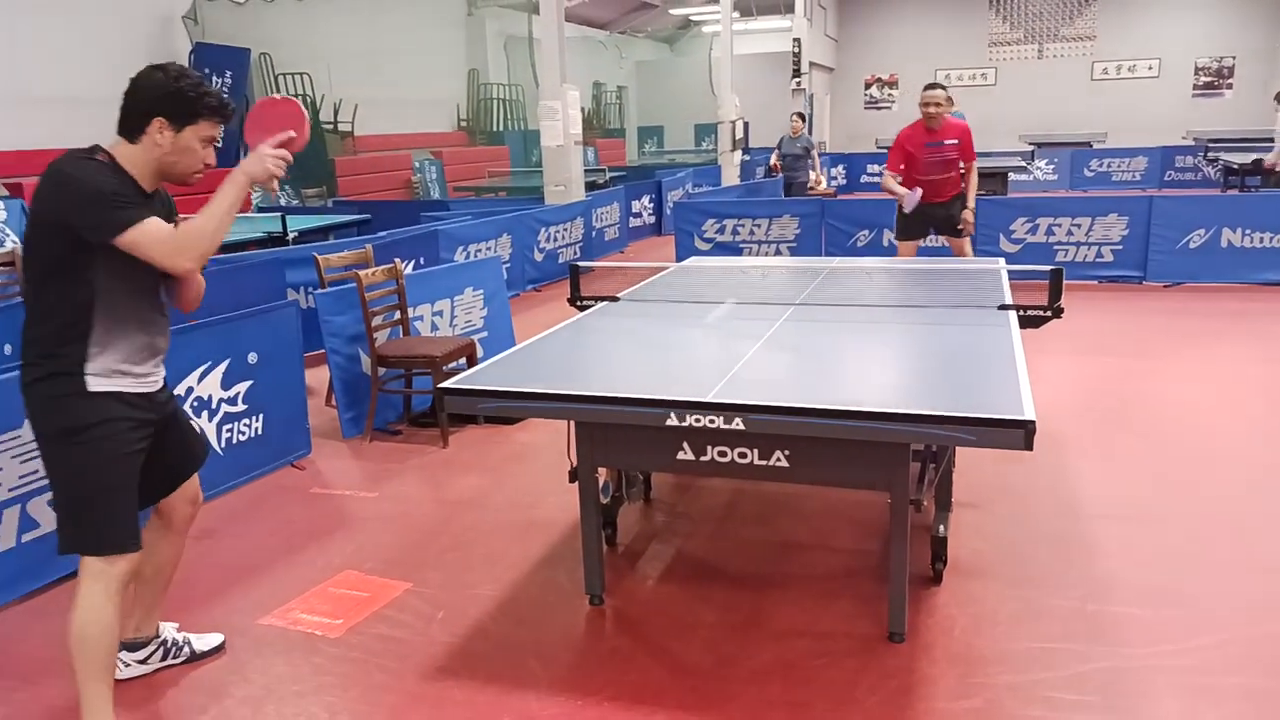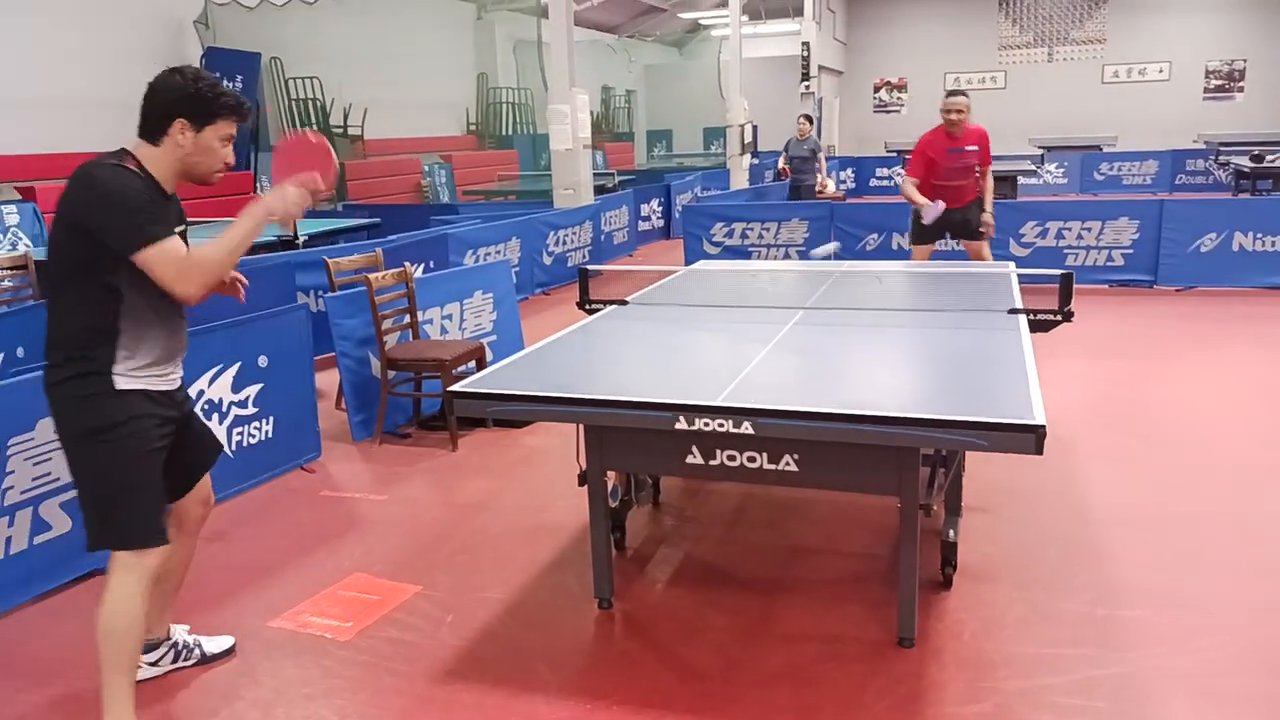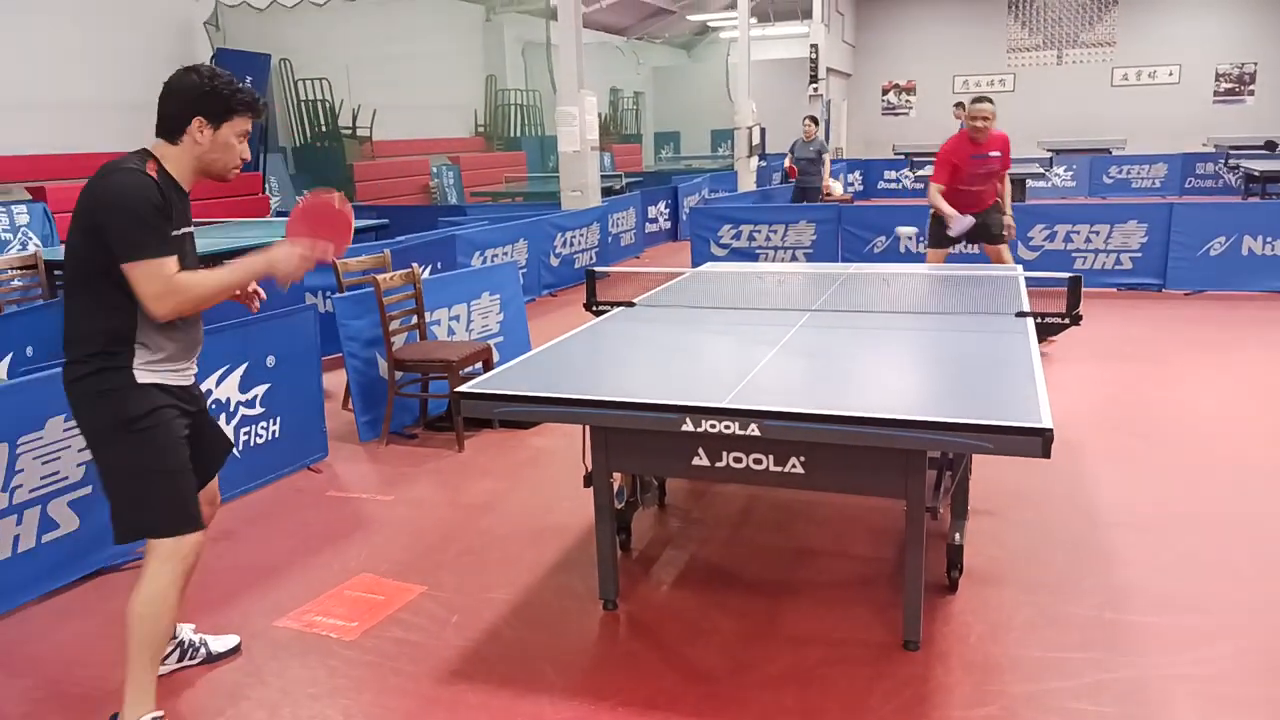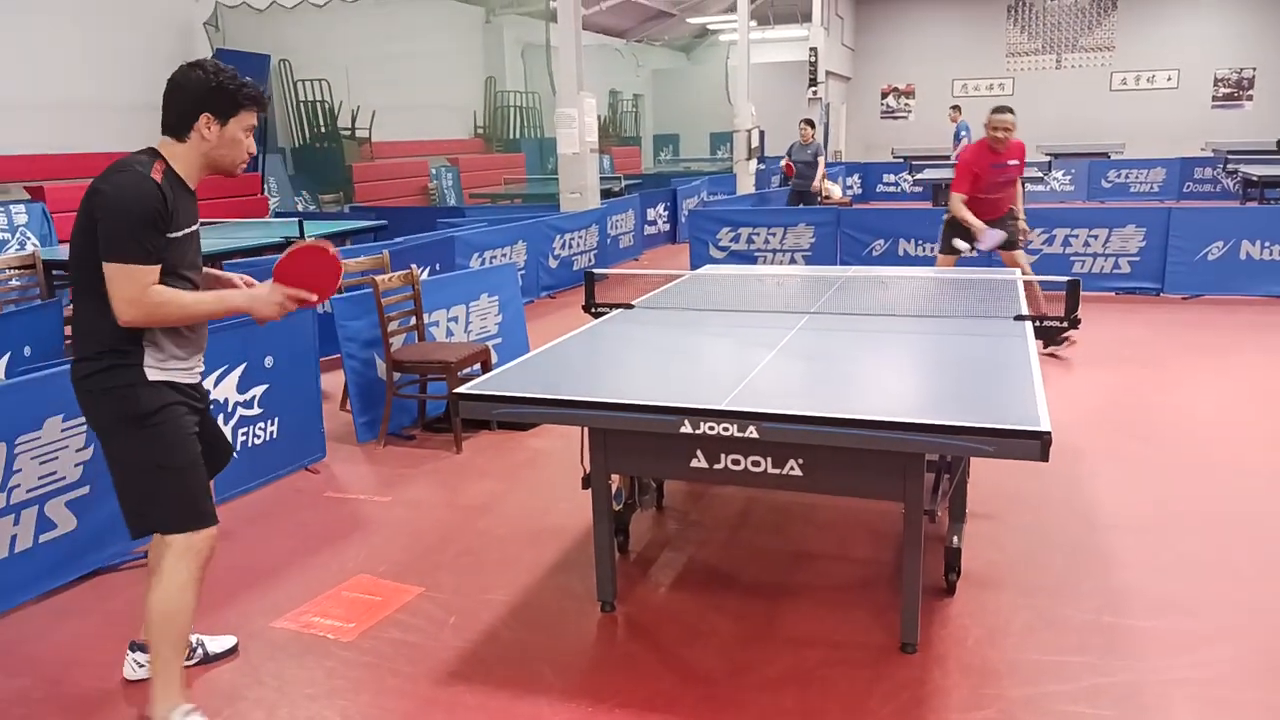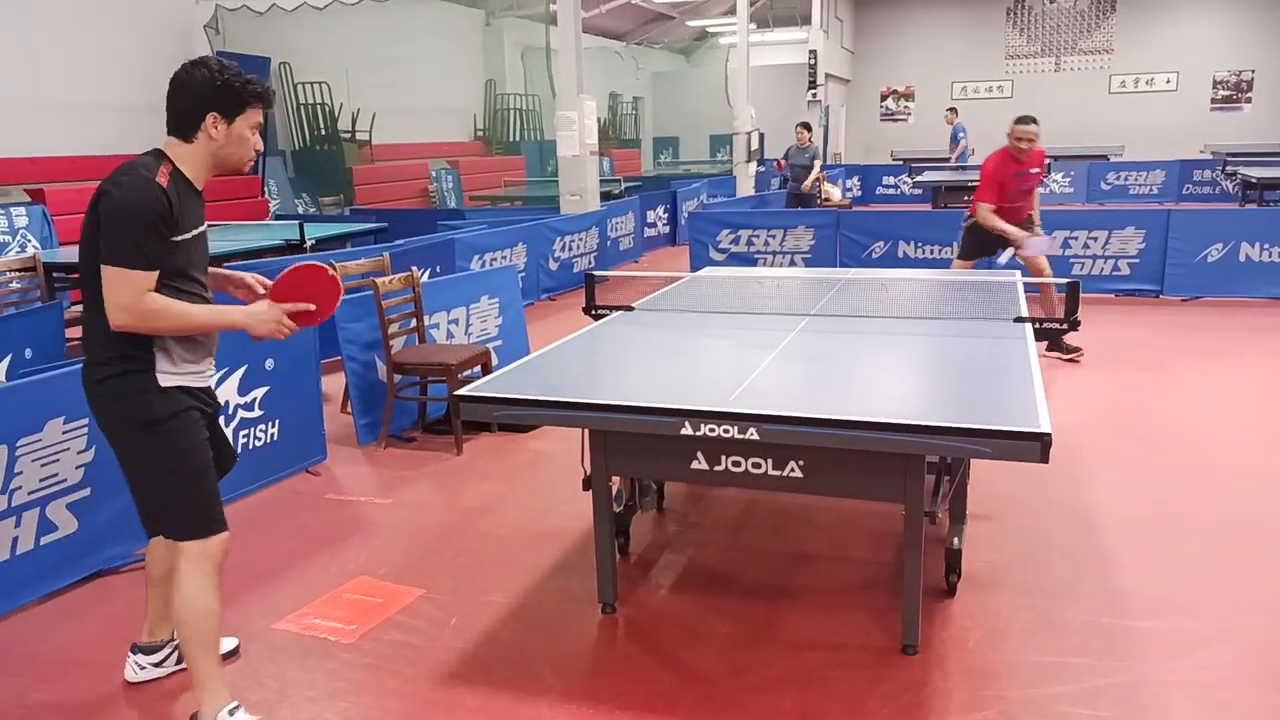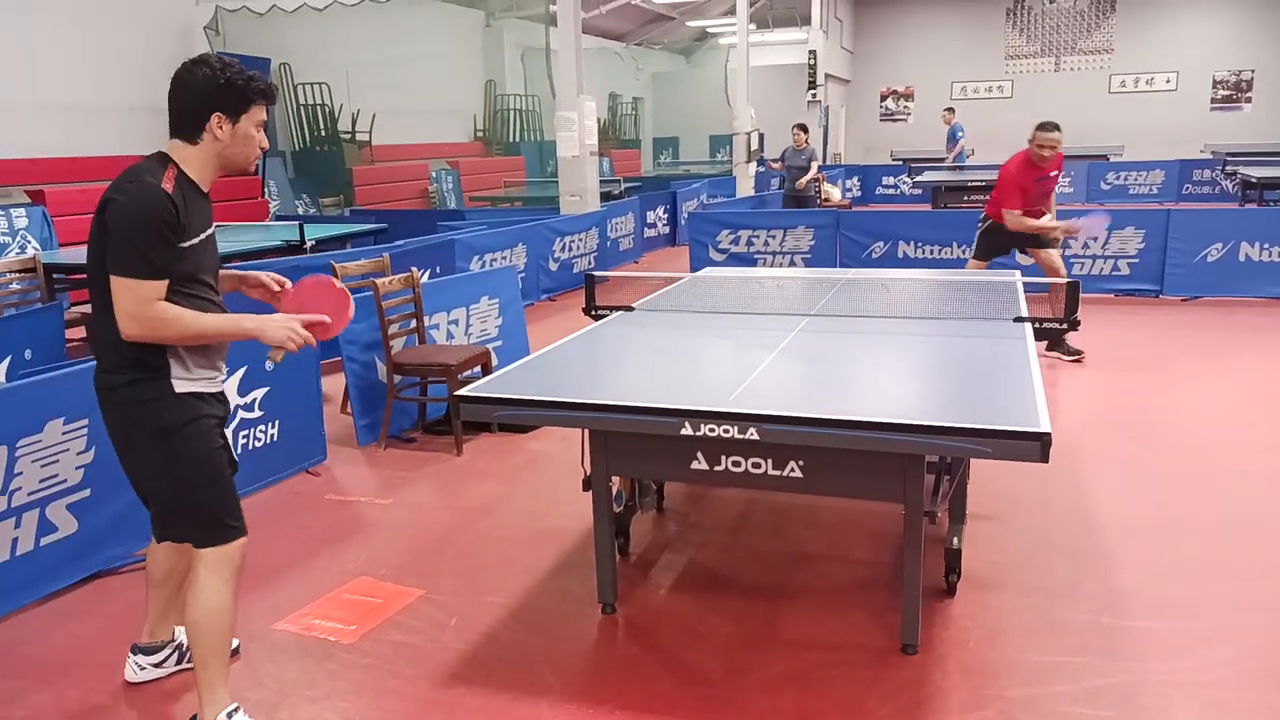
dt=0.1s
person 1, frame 1
left shoulder: (150, 196)
right shoulder: (80, 180)
left elbow: (187, 292)
right elbow: (180, 255)
left wrist: (186, 271)
right wrist: (244, 178)
left hip: (138, 384)
right hip: (81, 396)
left knee: (178, 503)
right knee: (112, 561)
left ankle: (140, 641)
person 1, frame 2
left shoulder: (161, 195)
right shoulder: (107, 185)
left elbow: (185, 282)
right elbow: (184, 280)
left wrist: (218, 274)
right wrist: (265, 210)
left hip: (155, 384)
right hip: (105, 395)
left knee: (191, 504)
right knee: (139, 557)
left ankle: (153, 643)
person 1, frame 3
left shoulder: (169, 190)
right shoulder: (130, 188)
right elbow: (163, 300)
left wrist: (226, 279)
right wrist: (265, 262)
left hip: (165, 380)
right hip: (123, 388)
left knee: (195, 506)
right knee: (176, 543)
left ankle: (159, 641)
person 1, frame 4
left shoulder: (175, 188)
right shoulder: (133, 188)
right elbow: (133, 305)
left wrist: (222, 281)
right wrist: (244, 300)
left hip: (169, 378)
right hip: (131, 386)
left knee: (189, 510)
right knee: (190, 537)
left ankle: (151, 645)
person 1, frame 5
left shoulder: (181, 188)
right shoulder: (141, 192)
right elbow: (126, 309)
left wrist: (225, 281)
right wrist: (240, 317)
left hip: (175, 384)
right hip: (143, 390)
left knee: (179, 519)
right knee: (204, 541)
left ankle: (152, 646)
person 1, frame 6
left shoulder: (188, 189)
right shoulder: (145, 198)
right elbow: (138, 318)
left wrist: (241, 280)
right wrist: (256, 327)
left hip: (184, 389)
right hip: (156, 397)
left knee: (186, 522)
right knee: (221, 546)
left ankle: (154, 646)
person 2, frame 1
left shoulder: (961, 130)
right shoulder: (906, 136)
left elbow: (971, 170)
right elbow: (887, 178)
left wrist: (970, 206)
right wrist: (900, 191)
left hip: (951, 202)
right hip: (914, 204)
left knee: (966, 258)
person 2, frame 2
left shoulder: (980, 135)
right shoulder: (927, 142)
left elbow: (986, 174)
right elbow: (907, 185)
left wrist: (988, 209)
right wrist: (921, 202)
left hip: (967, 206)
left knee: (984, 261)
person 2, frame 3
left shoulder: (1001, 142)
right shoulder: (950, 148)
left elbow: (1003, 178)
right elbow: (934, 193)
left wrist: (1007, 213)
right wrist: (949, 213)
right hip: (950, 214)
left knee: (1006, 264)
person 2, frame 4
left shoulder: (1018, 148)
right shoulder: (970, 155)
right elbow: (955, 203)
left wrist: (1020, 216)
right wrist: (975, 224)
left hip: (1000, 215)
right hip: (965, 220)
left knee: (1024, 270)
person 2, frame 5
left shoulder: (1038, 157)
right shoulder: (994, 164)
right elbow: (982, 214)
left wrist: (1035, 223)
right wrist: (1013, 233)
left hip: (1018, 219)
right hip: (985, 225)
left knee: (1044, 274)
left ankle: (1055, 341)
person 2, frame 6
left shoulder: (1057, 160)
right shoulder: (1013, 170)
right elbow: (1013, 222)
left wrist: (1052, 221)
right wrist: (1056, 225)
left hip: (1036, 222)
right hip: (999, 224)
left knee: (1059, 274)
left ankle: (1056, 341)
